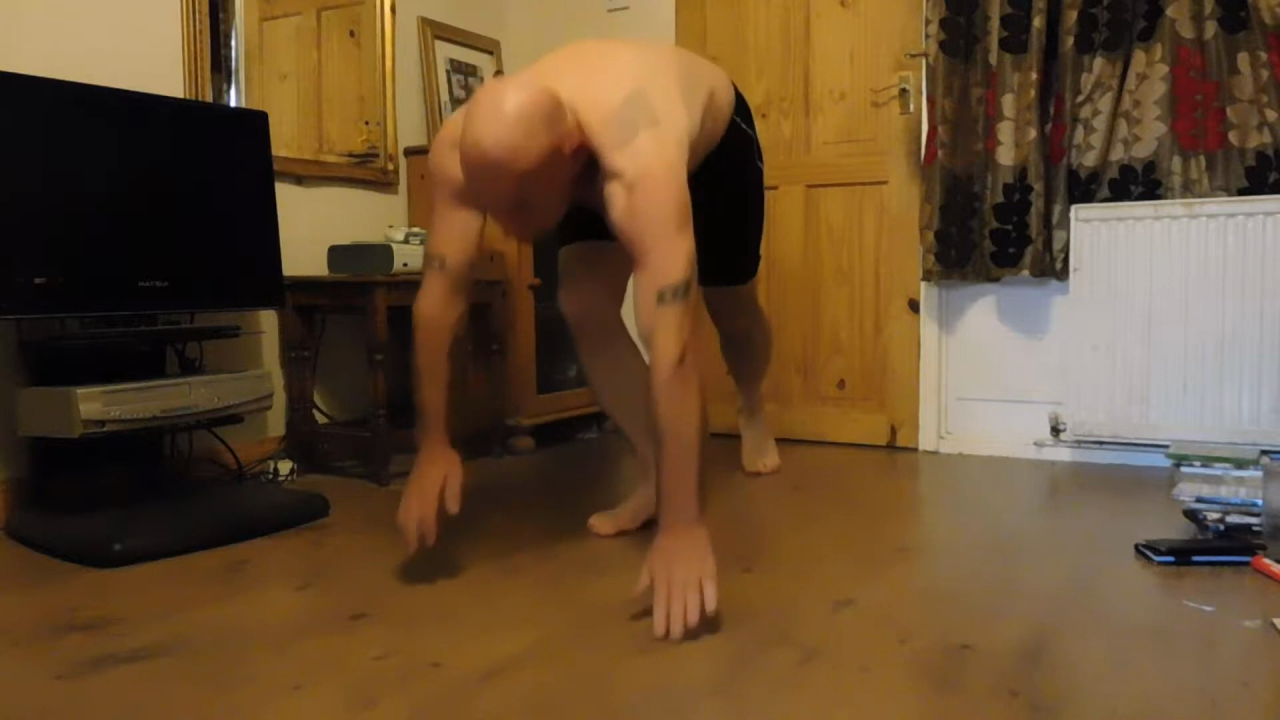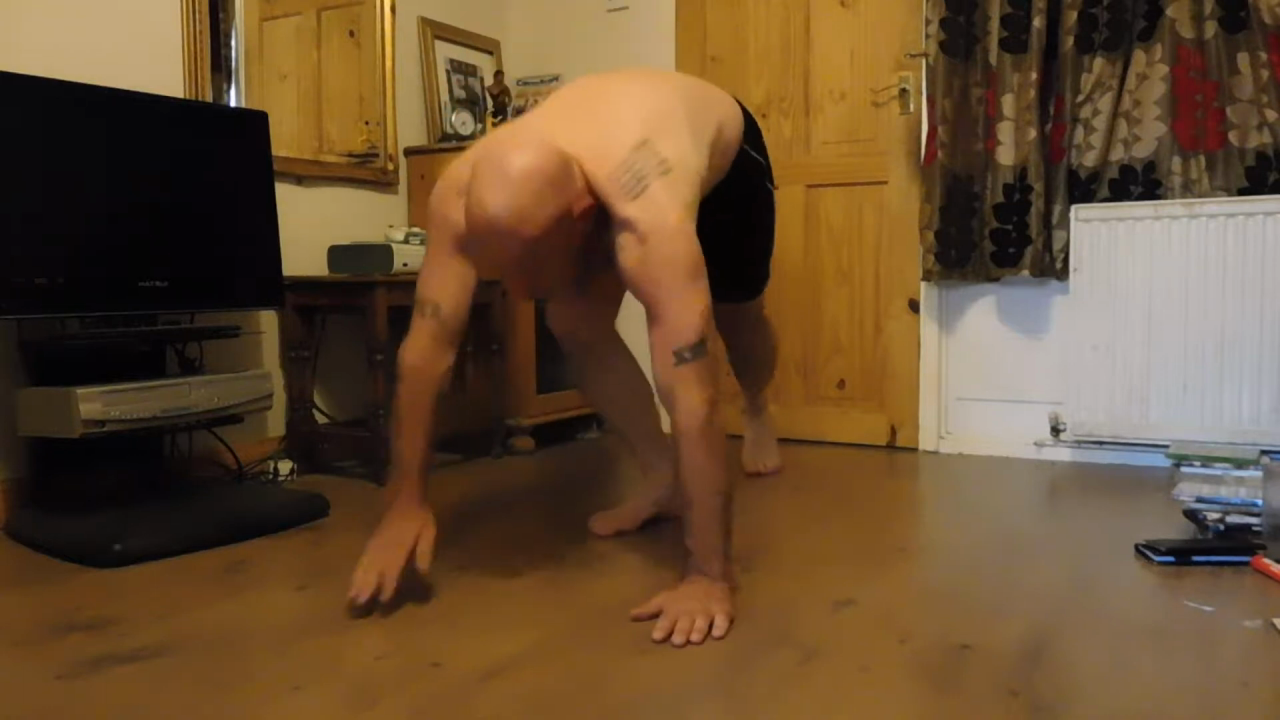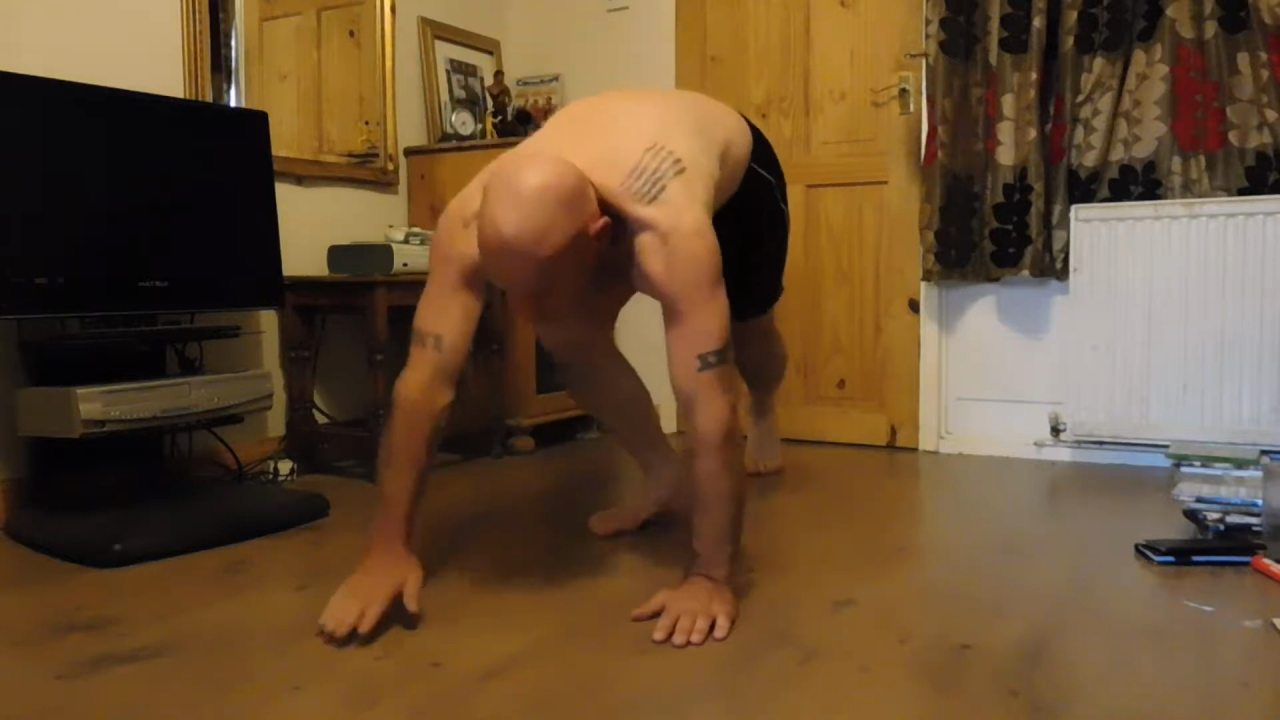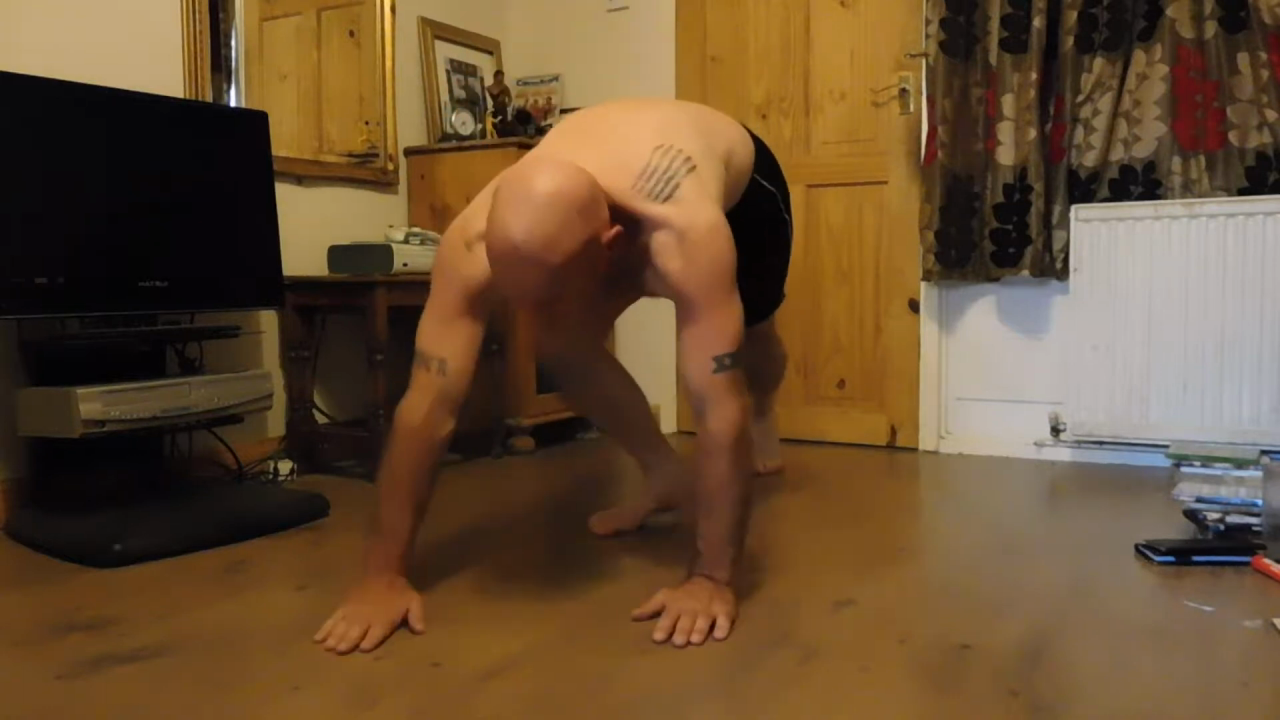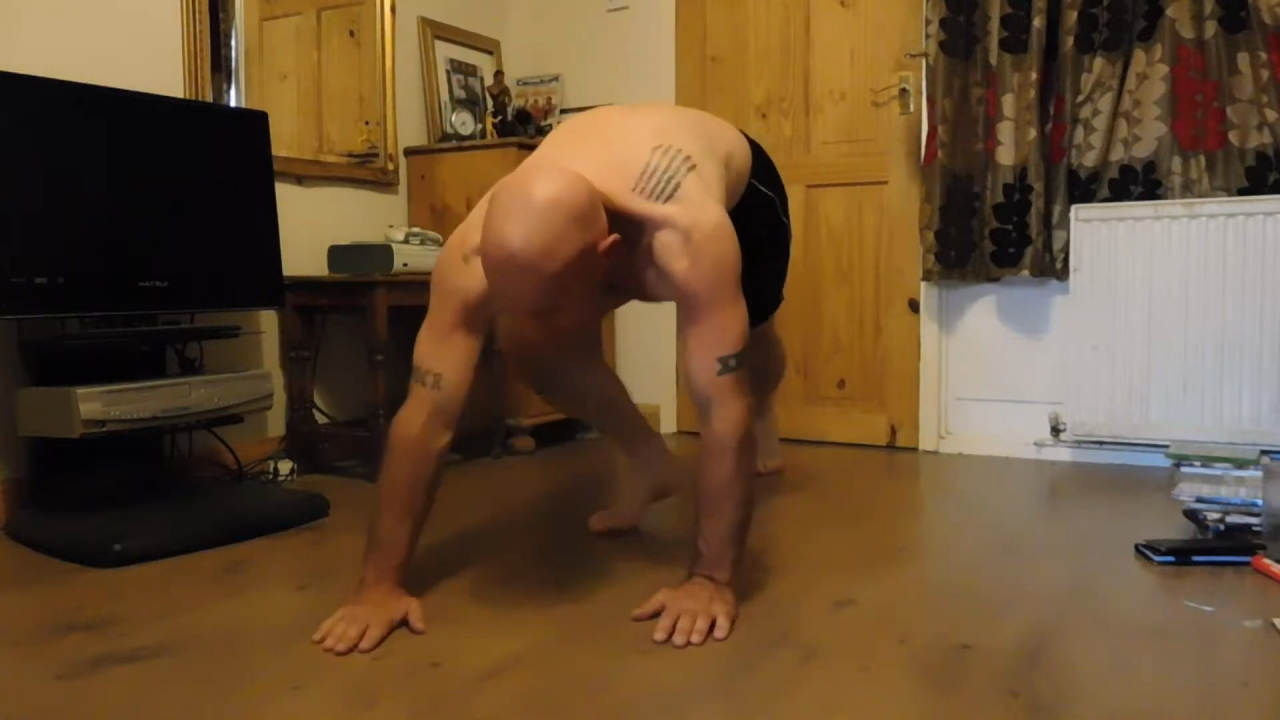
dt=0.2s
person 1, frame 1
left shoulder: (638, 170)
right shoulder: (465, 149)
left elbow: (671, 349)
right elbow: (440, 295)
left wrist: (684, 526)
right wrist: (433, 446)
left hip: (713, 132)
right hip: (598, 165)
left knee: (730, 303)
right knee: (583, 309)
left ankle: (753, 416)
right ankle: (655, 479)
person 1, frame 2
left shoulder: (648, 223)
right shoulder: (466, 194)
left elbow: (690, 398)
right elbow: (427, 349)
left wrist: (708, 576)
right wrist: (404, 504)
left hip: (723, 148)
left knee: (736, 314)
right knee: (573, 325)
left ankle: (757, 414)
right ankle: (662, 478)
person 1, frame 3
left shoulder: (666, 233)
right shoulder: (473, 223)
left elbow: (708, 409)
right elbow: (424, 385)
left wrist: (710, 578)
right wrist: (386, 547)
left hip: (735, 166)
right hip: (618, 151)
left knee: (746, 329)
right knee: (567, 339)
left ankle: (764, 415)
right ankle: (665, 477)
person 1, frame 4
left shoulder: (682, 234)
right shoulder: (477, 243)
left elbow: (718, 411)
right elbow: (426, 409)
left wrist: (711, 578)
right wrist: (383, 572)
left hip: (739, 179)
right hip: (612, 179)
left knee: (748, 334)
right knee: (563, 349)
left ankle: (764, 418)
right ankle: (666, 475)
person 1, frame 5
left shoulder: (687, 236)
right shoulder: (475, 254)
left elbow: (723, 412)
right elbow: (424, 419)
left wrist: (711, 578)
right wrist: (380, 581)
left hip: (738, 183)
left knee: (749, 337)
right knee: (526, 347)
left ankle: (764, 418)
right ankle: (650, 464)
